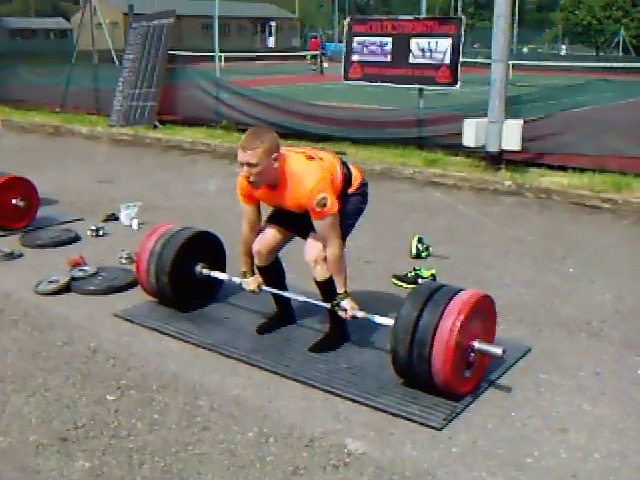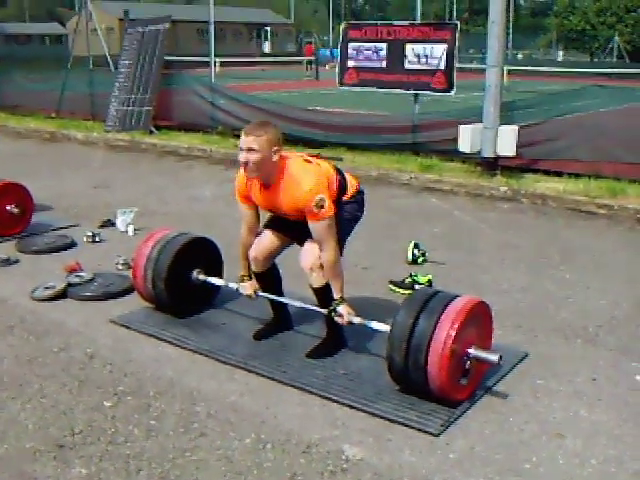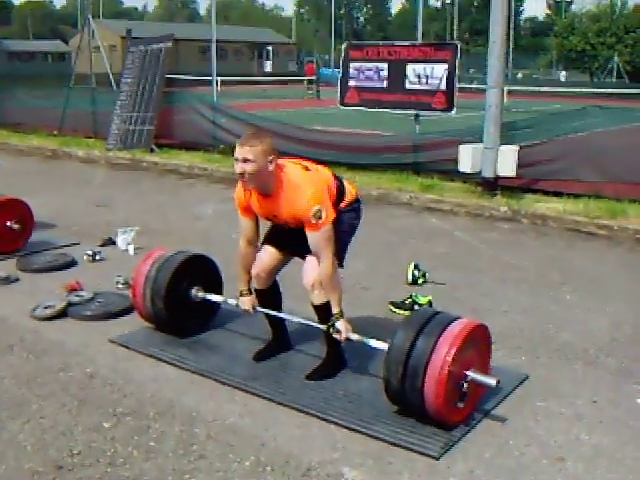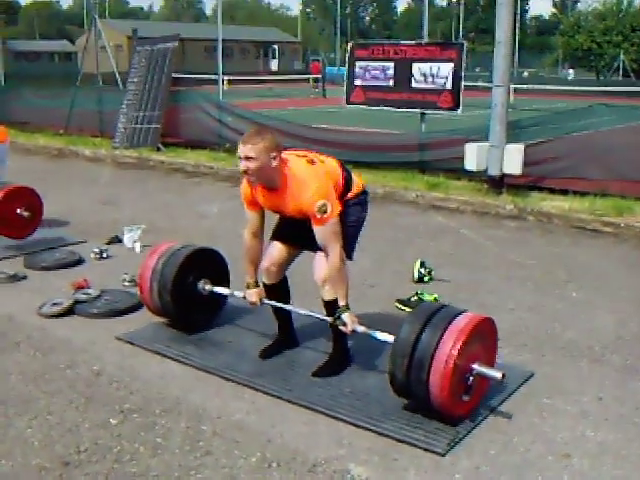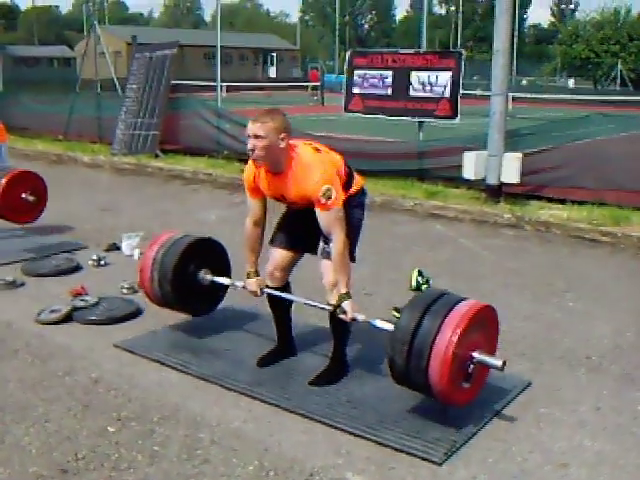
dt=0.3s
person 1, frame 1
left shoulder: (309, 182)
right shoulder: (248, 181)
left elbow: (333, 244)
right elbow: (250, 227)
left wrist: (343, 295)
right wrist: (248, 272)
left hip: (347, 193)
left knee: (314, 255)
right knee: (261, 249)
left ankle: (338, 328)
right ankle: (284, 311)
person 1, frame 2
left shoulder: (306, 184)
right shoulder: (245, 180)
left elbow: (328, 248)
right elbow: (248, 229)
left wrist: (339, 301)
right wrist: (245, 277)
left hip: (343, 201)
left knee: (310, 262)
right knee: (258, 254)
left ankle: (335, 334)
right ankle: (281, 317)
person 1, frame 3
left shoulder: (305, 193)
right shoulder: (245, 190)
left elbow: (326, 259)
right elbow: (247, 241)
left wrist: (338, 315)
right wrist: (244, 291)
left hip: (339, 209)
right hip: (291, 218)
left knee: (312, 279)
right knee: (260, 272)
left ankle: (335, 355)
right ankle: (280, 338)
person 1, frame 4
left shoulder: (310, 187)
right shoulder: (250, 184)
left elbow: (333, 252)
right elbow: (253, 234)
left wrist: (344, 308)
right wrist: (251, 283)
left hip: (346, 201)
left knee: (323, 275)
right knee: (270, 266)
left ankle: (340, 352)
right ankle: (286, 335)
person 1, frame 5
left shoulder: (315, 172)
right shoulder: (253, 171)
left elbow: (336, 237)
right elbow: (254, 222)
left wrist: (345, 295)
right wrist: (251, 273)
left hip: (345, 202)
right hip: (301, 205)
left knee: (330, 280)
right knee: (274, 271)
left ankle: (339, 360)
right ankle: (285, 343)
